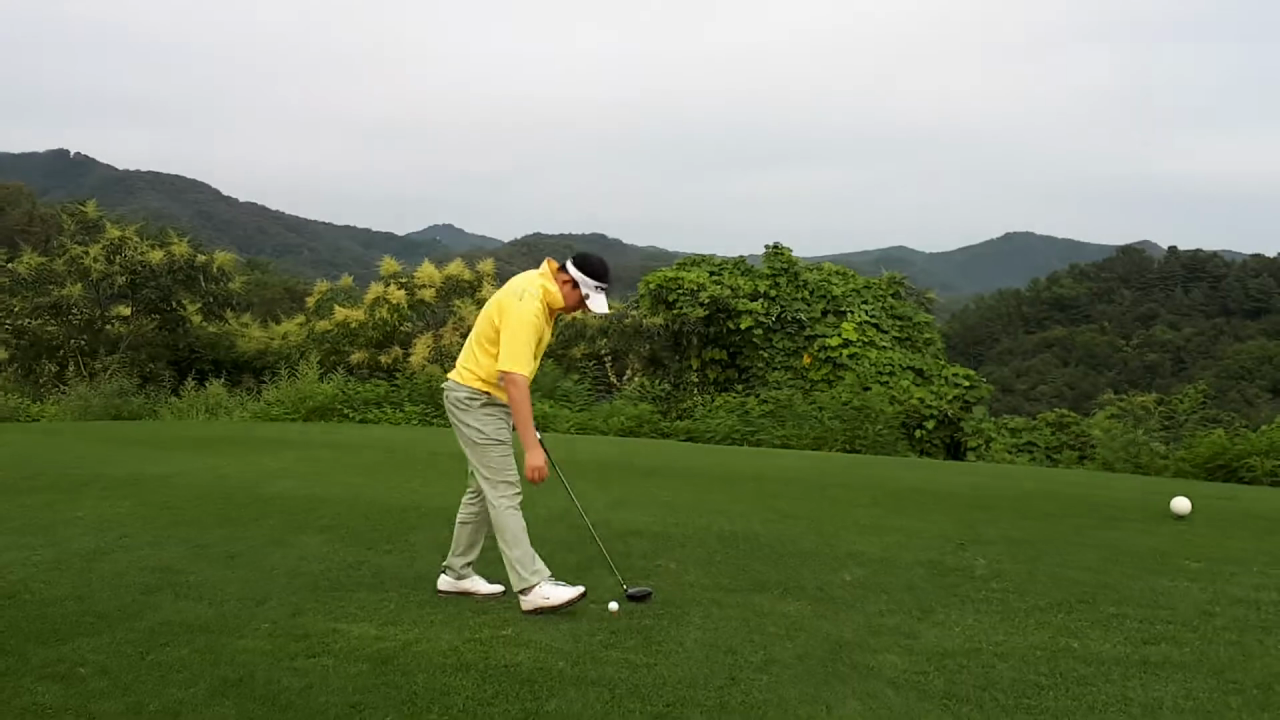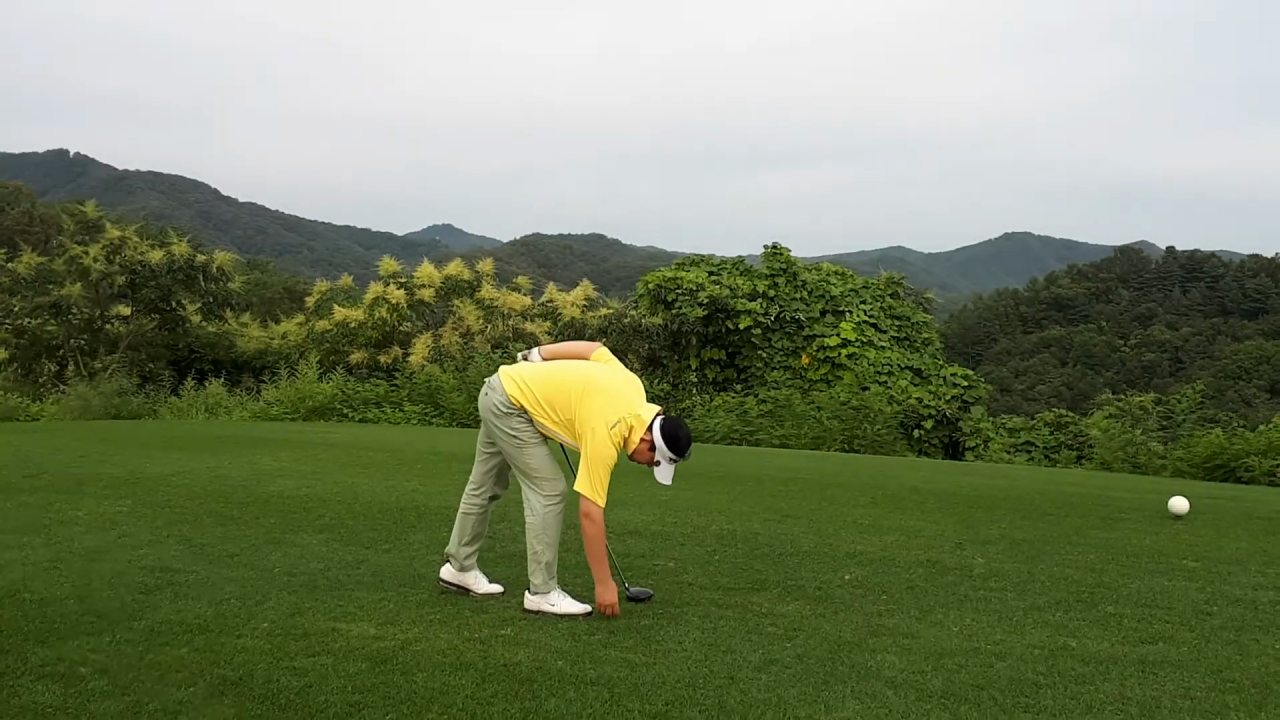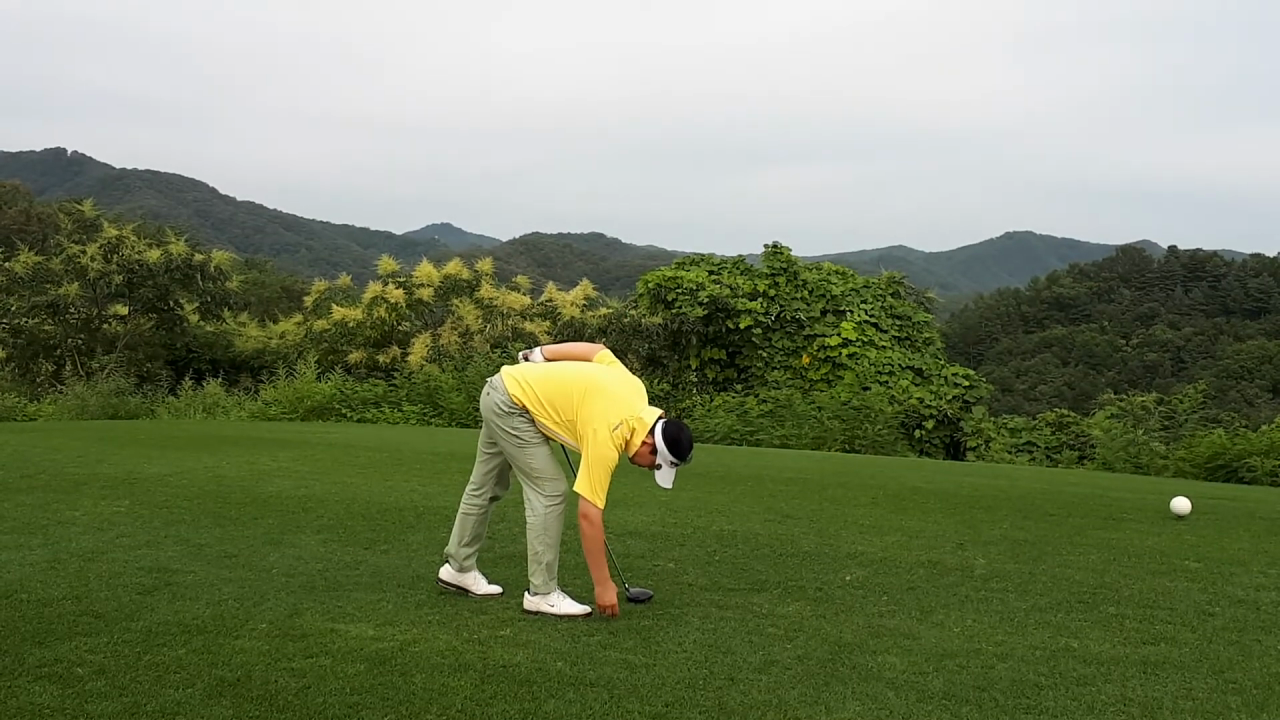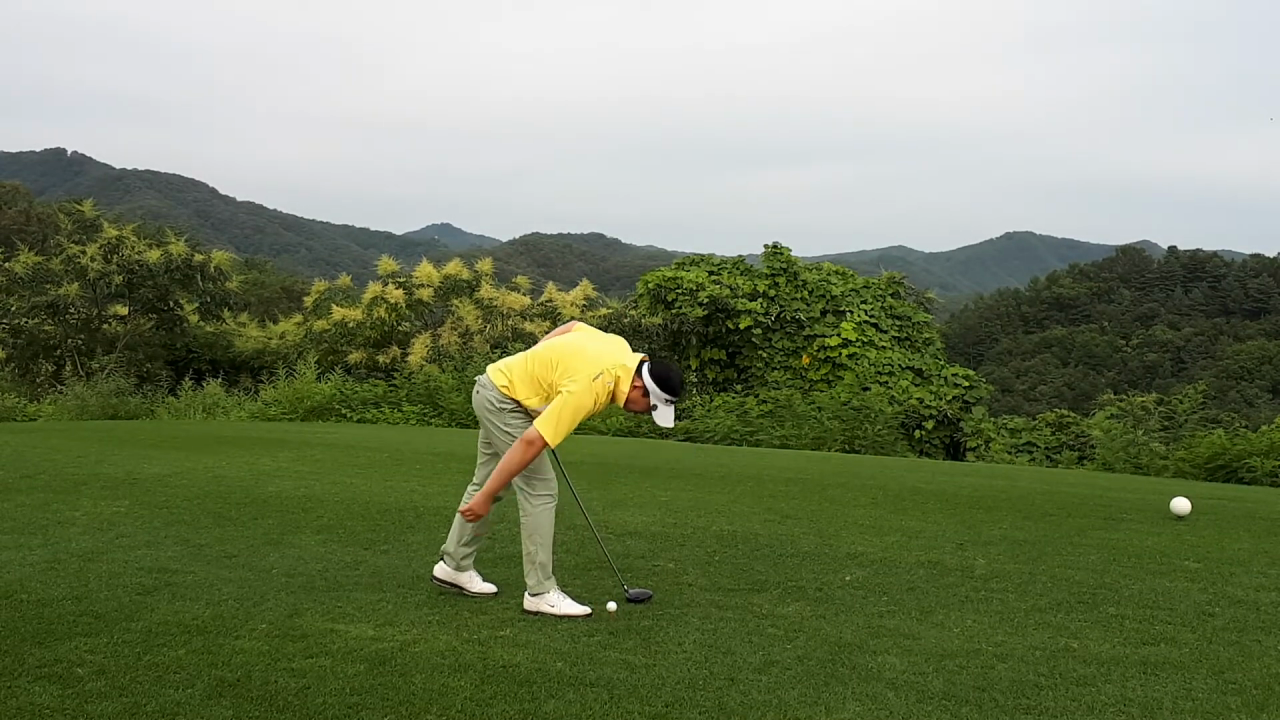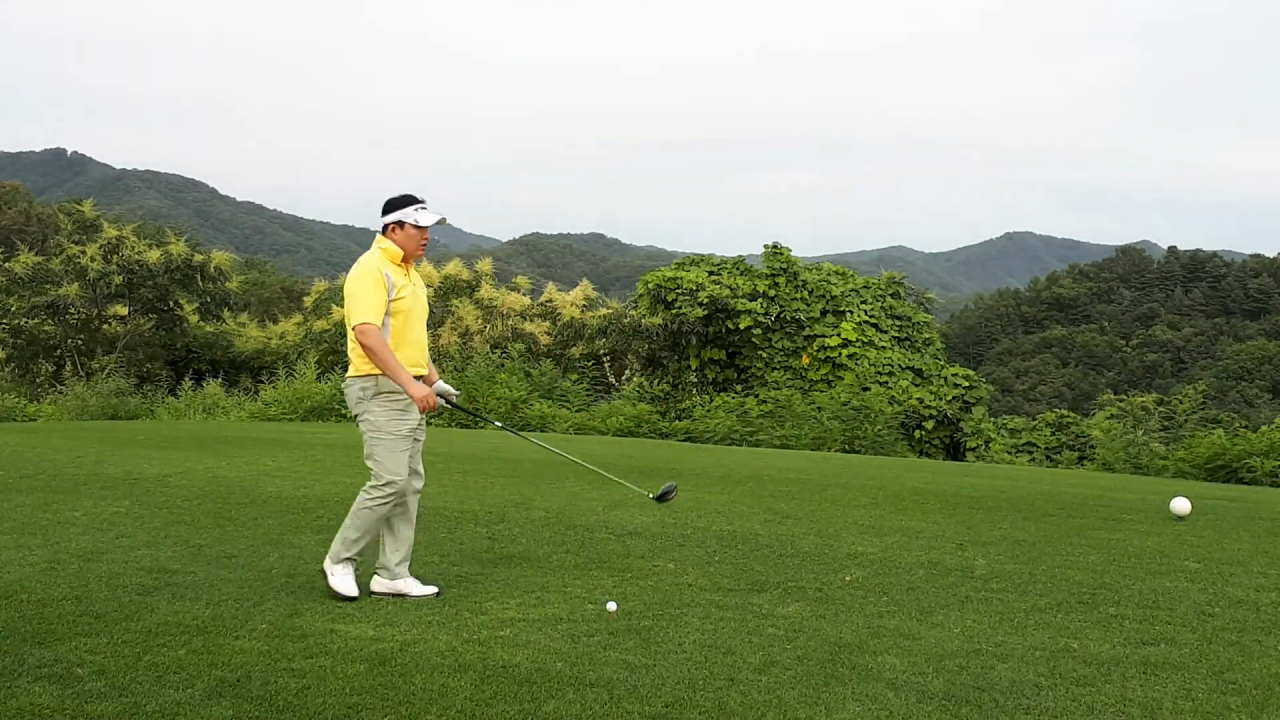
dt=1s
person 1, frame 1
left shoulder: (537, 284)
right shoulder: (528, 305)
right elbow: (515, 380)
right wrist: (532, 448)
left hip: (490, 396)
right hip: (475, 397)
left knee: (484, 489)
right knee: (504, 492)
left ankle: (457, 573)
right ankle: (534, 586)
person 1, frame 2
left shoulder: (632, 388)
right shoulder: (605, 435)
left elbow: (595, 349)
right elbow: (590, 513)
left wrist: (536, 356)
right wrist: (604, 584)
left hip: (503, 389)
right hip: (510, 404)
left knee: (486, 486)
right knee: (549, 491)
left ankle: (459, 566)
right ankle: (542, 591)
person 1, frame 3
left shoulder: (635, 391)
right shoulder: (607, 438)
left elbow: (598, 350)
right elbow: (589, 515)
left wrist: (539, 355)
right wrist: (603, 585)
left hip: (505, 388)
right hip: (512, 404)
left knee: (487, 486)
right knee: (550, 492)
left ankle: (459, 567)
right ankle: (542, 593)
person 1, frame 4
left shoulder: (622, 352)
right shoulder: (590, 388)
left elbow: (573, 327)
right elbow: (530, 443)
right wrist: (487, 497)
left hip: (497, 389)
right hip: (503, 400)
left knee: (487, 484)
right knee: (540, 489)
left ankle: (454, 565)
right ankle: (540, 592)
person 1, frame 5
left shoulder: (409, 272)
right shoulder: (370, 270)
right elbow: (368, 336)
left wrist: (433, 379)
right wrist: (411, 384)
left hip: (406, 392)
right hip: (379, 389)
left knee: (410, 484)
right knee: (388, 482)
left ankle: (392, 574)
right ankle: (341, 558)
